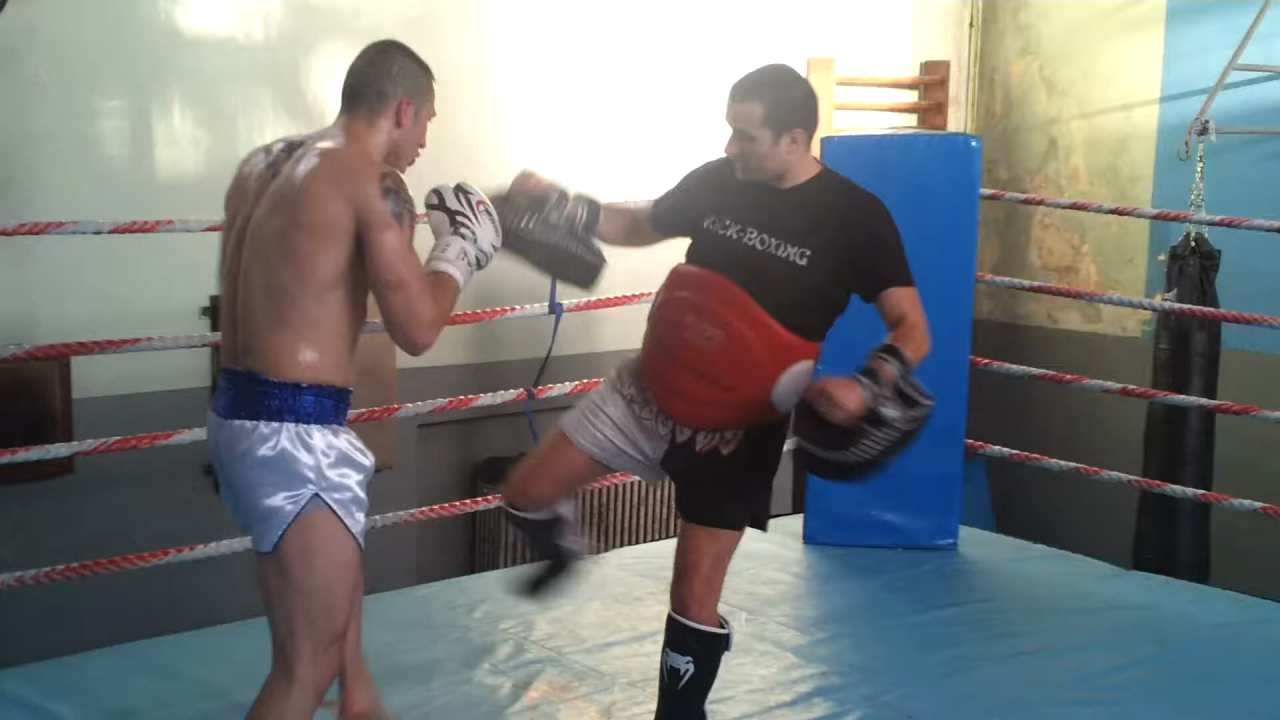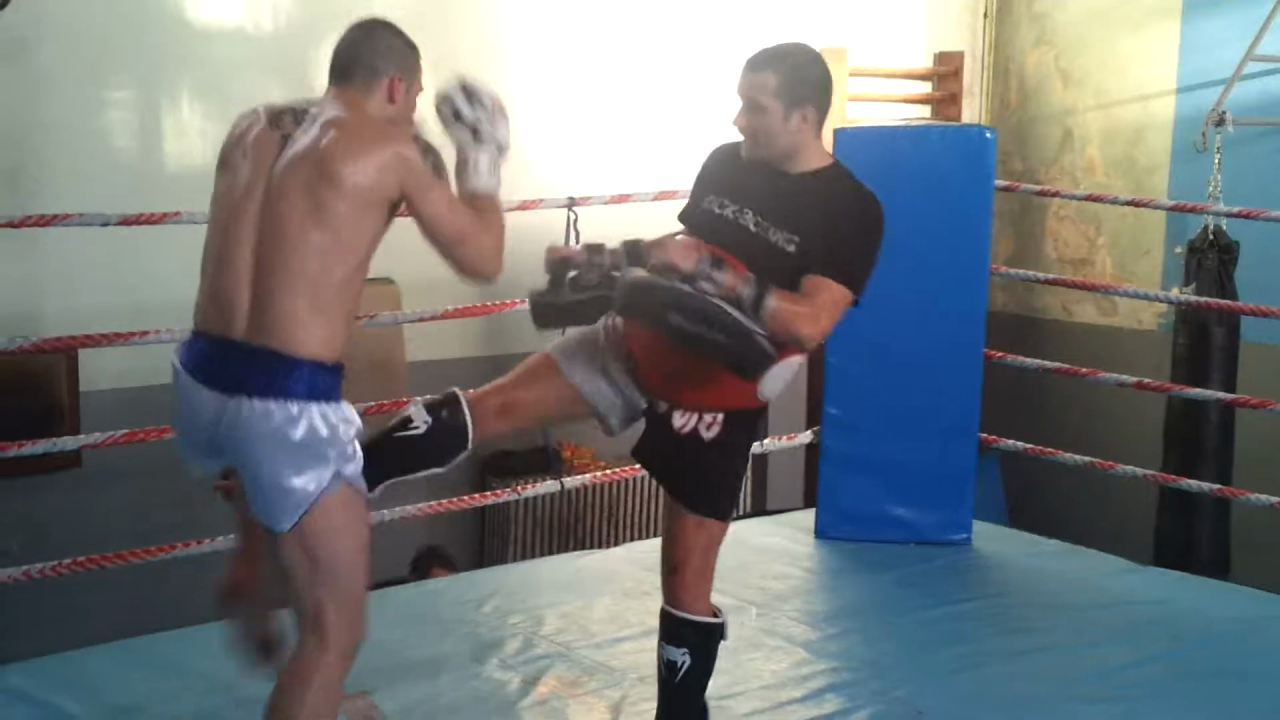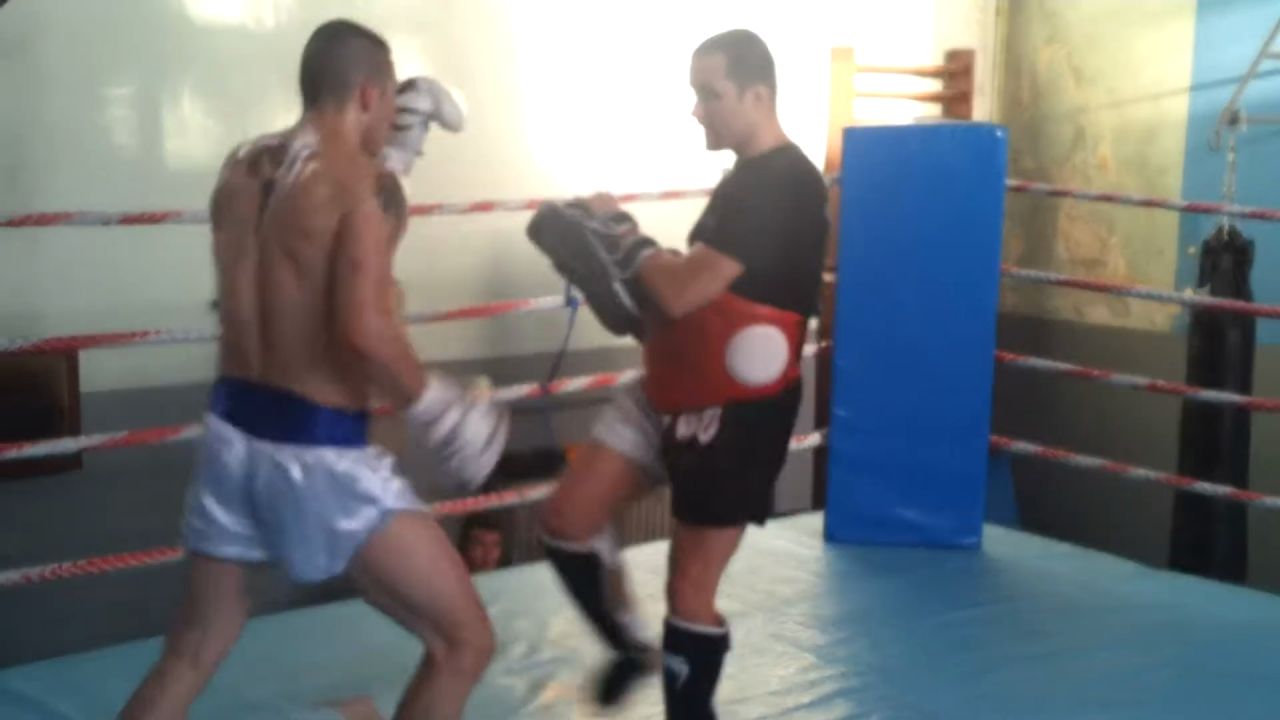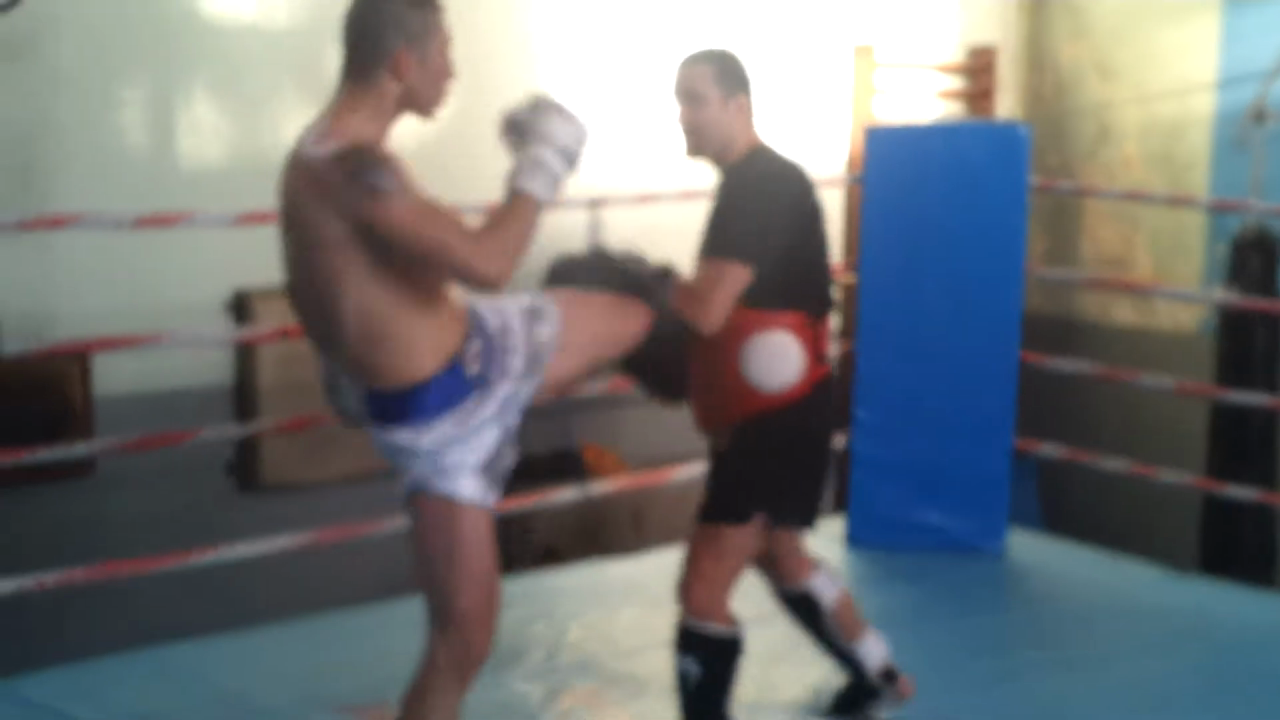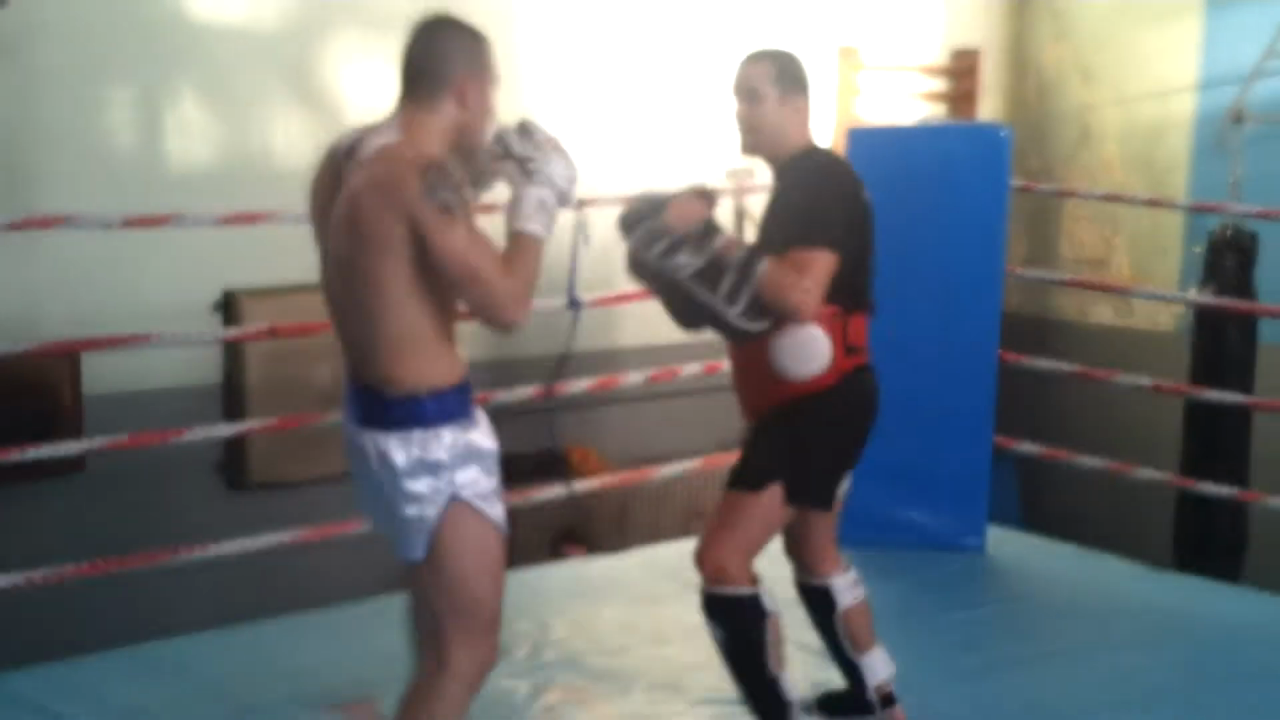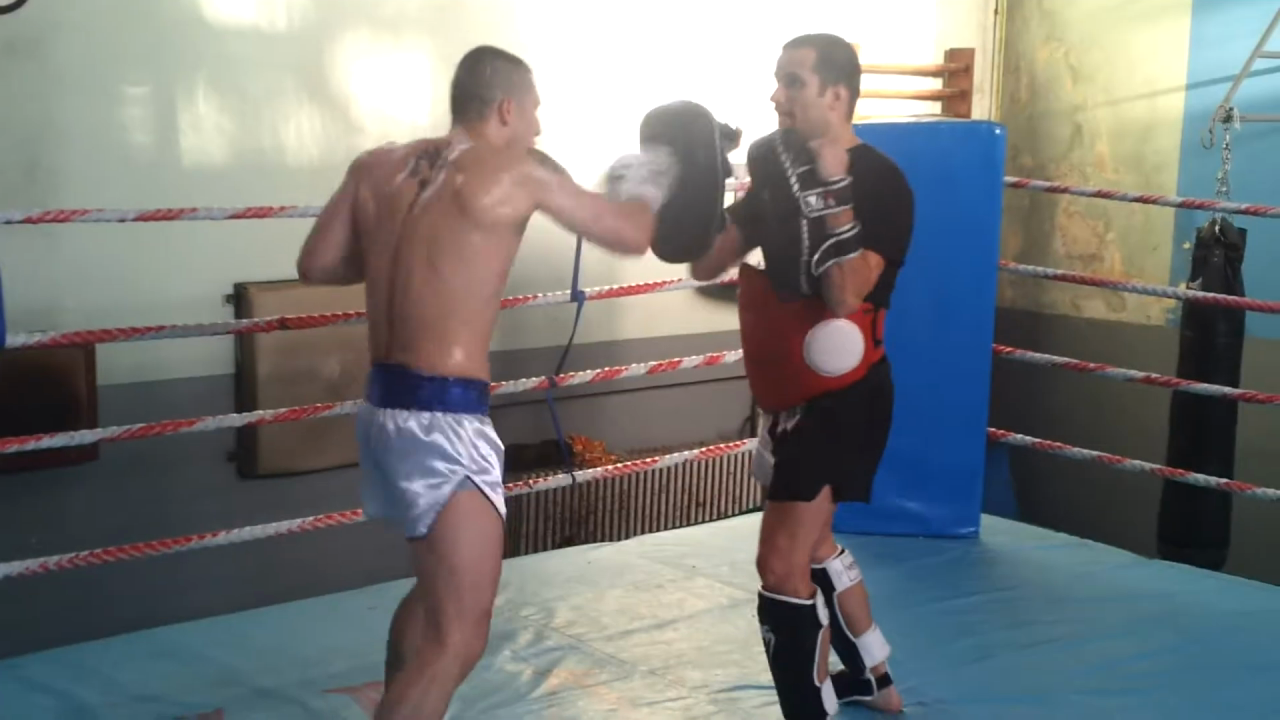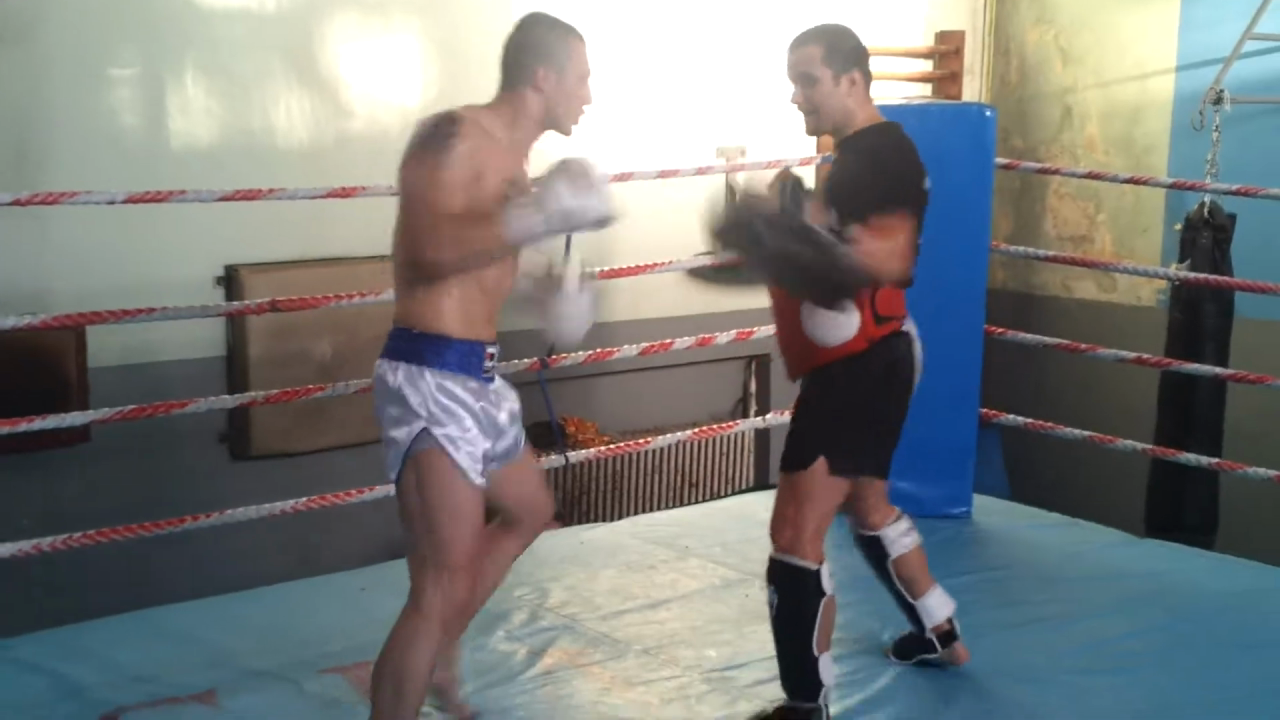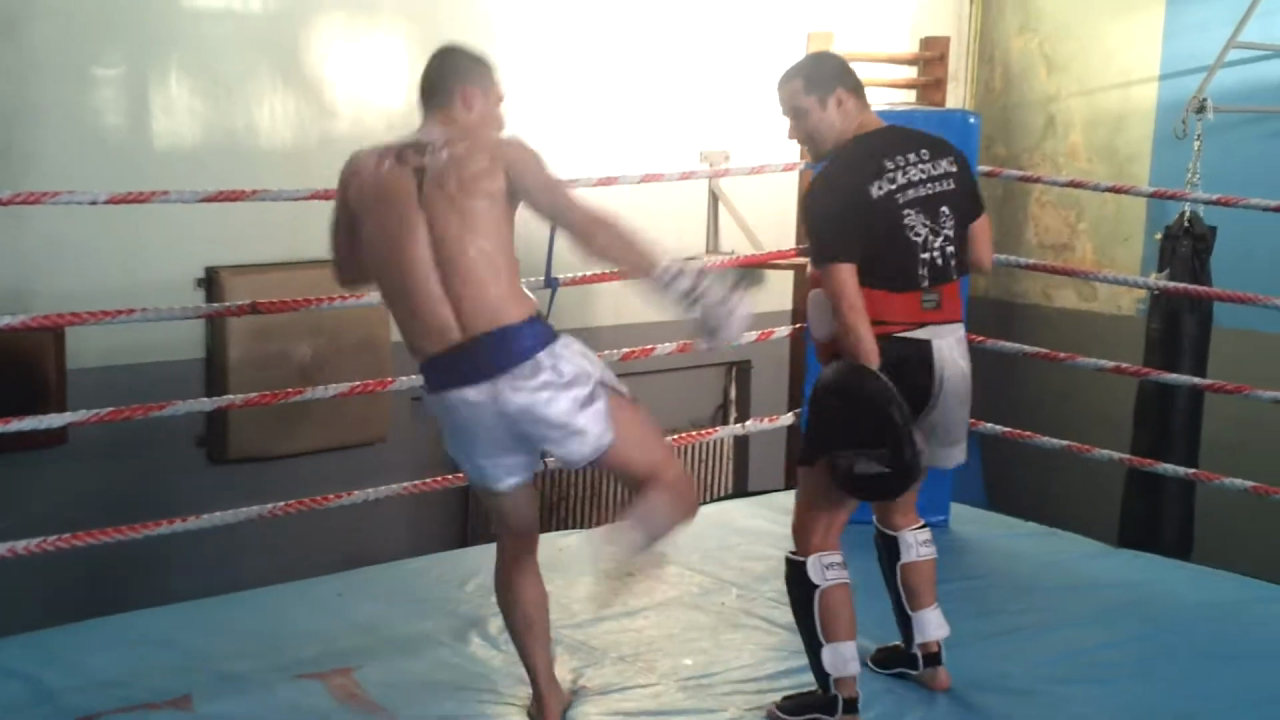
dt=0.3s
person 1, frame 1
left shoulder: (258, 165)
right shoulder: (373, 184)
right elbow: (416, 330)
right wrist: (463, 246)
left hip: (237, 413)
right hip: (292, 431)
left knee: (328, 600)
right knee: (310, 663)
person 1, frame 2
left shoulder: (252, 128)
right shoulder: (393, 148)
right elbow: (482, 260)
right wrist: (482, 150)
left hip: (202, 380)
right hip: (288, 404)
right knee: (334, 635)
left ankle: (249, 586)
person 1, frame 3
left shoulder: (243, 168)
right shoulder: (365, 185)
right elbow: (366, 332)
left wrist: (392, 134)
right wrist: (451, 416)
left hip: (233, 432)
right hip: (320, 454)
left knee: (196, 647)
right knee: (466, 641)
person 1, frame 4
left shoulder: (327, 157)
right shoulder: (346, 167)
left elbow: (311, 299)
right elbow: (487, 265)
left wrist: (345, 369)
right wrist: (543, 160)
right hip: (431, 418)
left knee: (631, 315)
right knee: (462, 643)
person 1, frame 5
left shoulder: (345, 157)
right shoulder: (424, 176)
right elbow: (507, 307)
left wrist: (470, 174)
right wrist: (538, 199)
left hip: (373, 415)
right hip: (427, 435)
right knee: (466, 651)
person 1, frame 6
left shoulder: (378, 166)
right shoulder: (516, 168)
left elbow: (315, 265)
right elbow: (631, 236)
right wrist: (639, 181)
left hip: (386, 407)
right hip: (441, 419)
left knee: (440, 592)
right knee: (457, 634)
person 1, frame 7
left shoulder: (511, 155)
right shoulder: (450, 134)
right elbow: (432, 247)
right wrist: (540, 212)
left hip: (471, 374)
right hip: (427, 378)
left knee: (529, 511)
right knee: (444, 591)
person 1, frame 8
left shoulder: (361, 170)
right shoulder: (493, 153)
left elbow: (349, 272)
right elbow: (589, 228)
right wrist: (683, 280)
left hip: (456, 392)
right hip: (531, 363)
left knee: (517, 544)
right knee: (674, 485)
right ankle: (631, 539)
person 2, frame 1
left shoulder: (855, 217)
right shoulder: (717, 181)
left elbow: (914, 330)
right elbow: (641, 223)
left wrist: (863, 385)
right wrist: (564, 202)
left hip: (740, 424)
right hip: (654, 384)
left knee: (693, 598)
right knee: (525, 488)
right ankle: (561, 552)
person 2, frame 2
left shoulder: (852, 209)
right shoulder: (725, 164)
left elbow: (807, 326)
left wrist: (704, 273)
right wrist: (615, 257)
left hip: (719, 401)
right hip: (635, 345)
left knee: (687, 584)
right knee: (494, 405)
person 2, frame 3
left shoulder: (782, 184)
right shoulder: (750, 177)
left elbow: (682, 292)
left wrist: (614, 228)
left hip: (738, 411)
right hip: (674, 393)
left knee: (689, 589)
right knee: (564, 522)
right ankle: (630, 647)
person 2, frame 4
left shoulder: (757, 186)
right shoulder: (753, 183)
left elbow: (706, 313)
left hip: (773, 420)
right hip: (761, 412)
left knee: (702, 592)
right knee: (779, 557)
person 2, frame 5
left shoulder: (821, 182)
right shoulder: (789, 186)
left elbow: (798, 298)
right elbow: (749, 299)
left wrist: (704, 241)
right wrist: (688, 241)
left hip: (821, 404)
right hip: (802, 401)
left knee: (721, 561)
right knee: (815, 552)
person 2, frame 6
left shoulder: (879, 182)
right shoulder: (789, 167)
left elbow: (842, 296)
right elbow: (706, 263)
left wrist: (829, 191)
left hip: (841, 399)
right hip: (797, 397)
left knee: (782, 566)
right knee: (813, 544)
person 2, frame 7
left shoulder: (876, 157)
right shoulder: (862, 154)
left elbow: (889, 257)
right elbow: (826, 253)
left wrist: (804, 230)
right wrist: (785, 223)
left hip: (857, 368)
right hip: (860, 363)
left knee: (794, 537)
right knee: (868, 503)
right ankle: (941, 633)
person 2, frame 8
left shoulder: (834, 183)
right shoulder: (943, 156)
left elbow: (845, 299)
right elbow: (980, 257)
left wrist: (871, 388)
left hip: (876, 365)
right hip: (945, 353)
left knee: (814, 531)
right knee: (897, 507)
right ankle: (925, 653)
